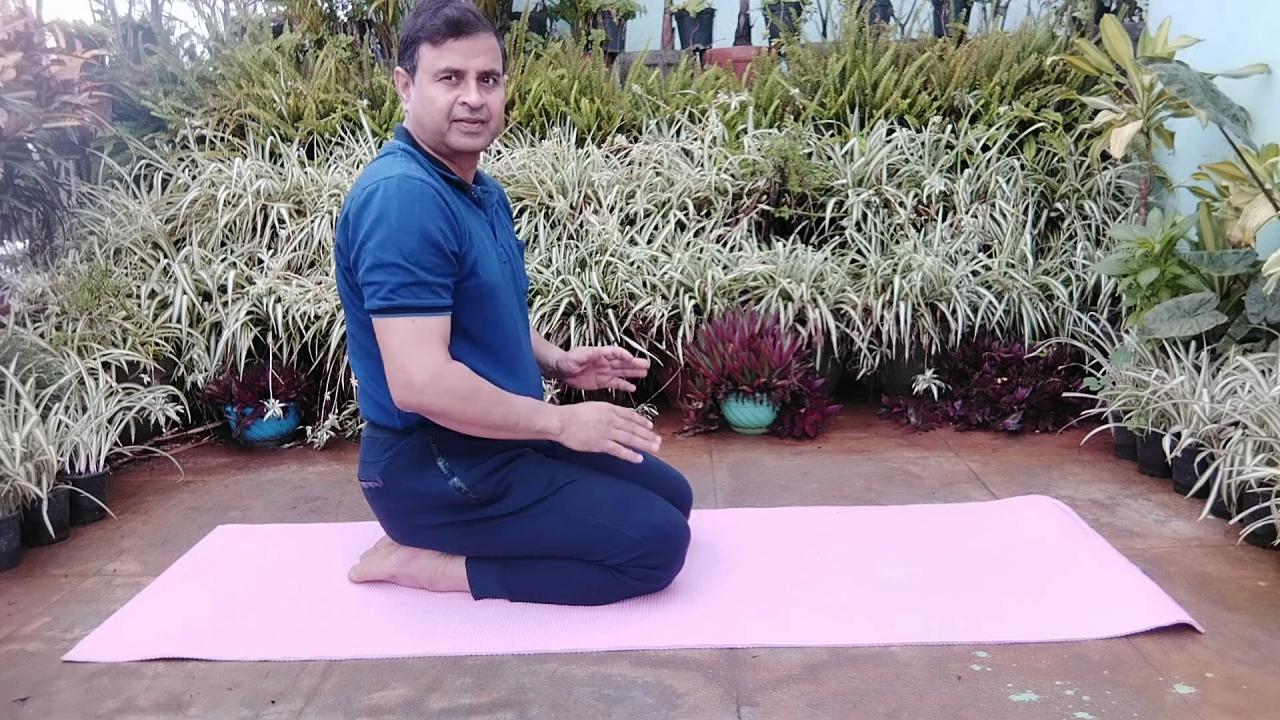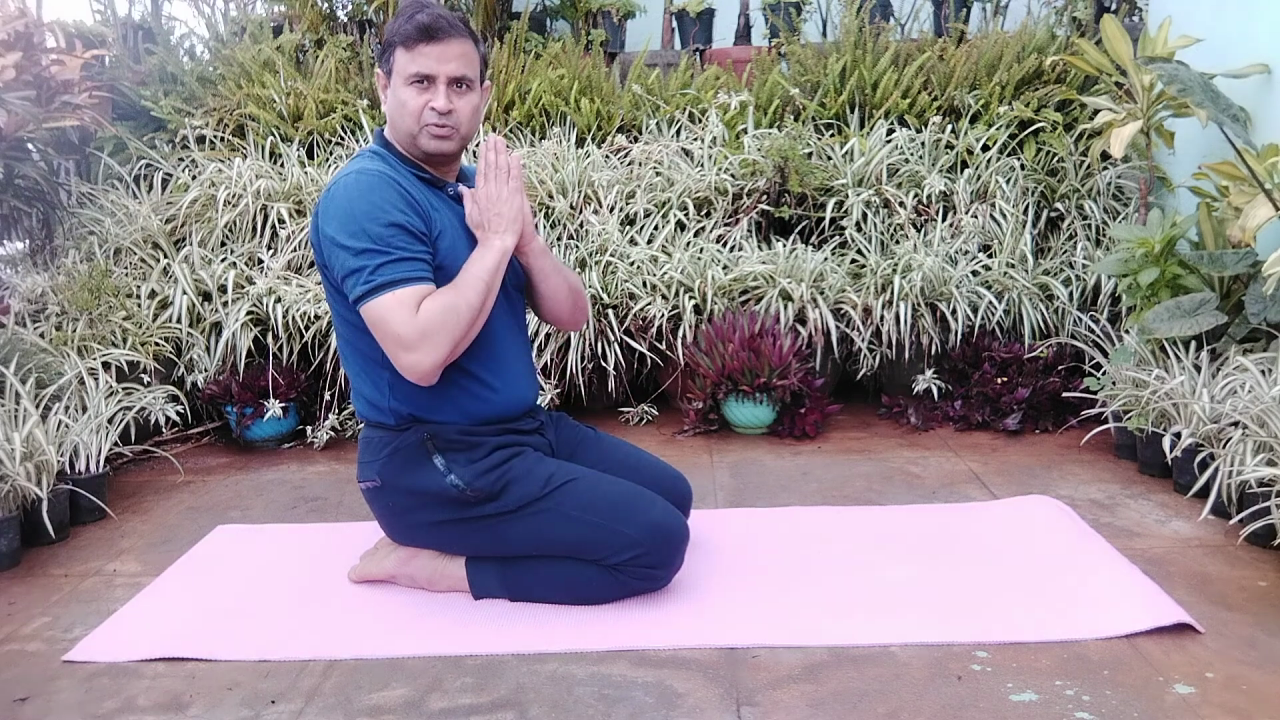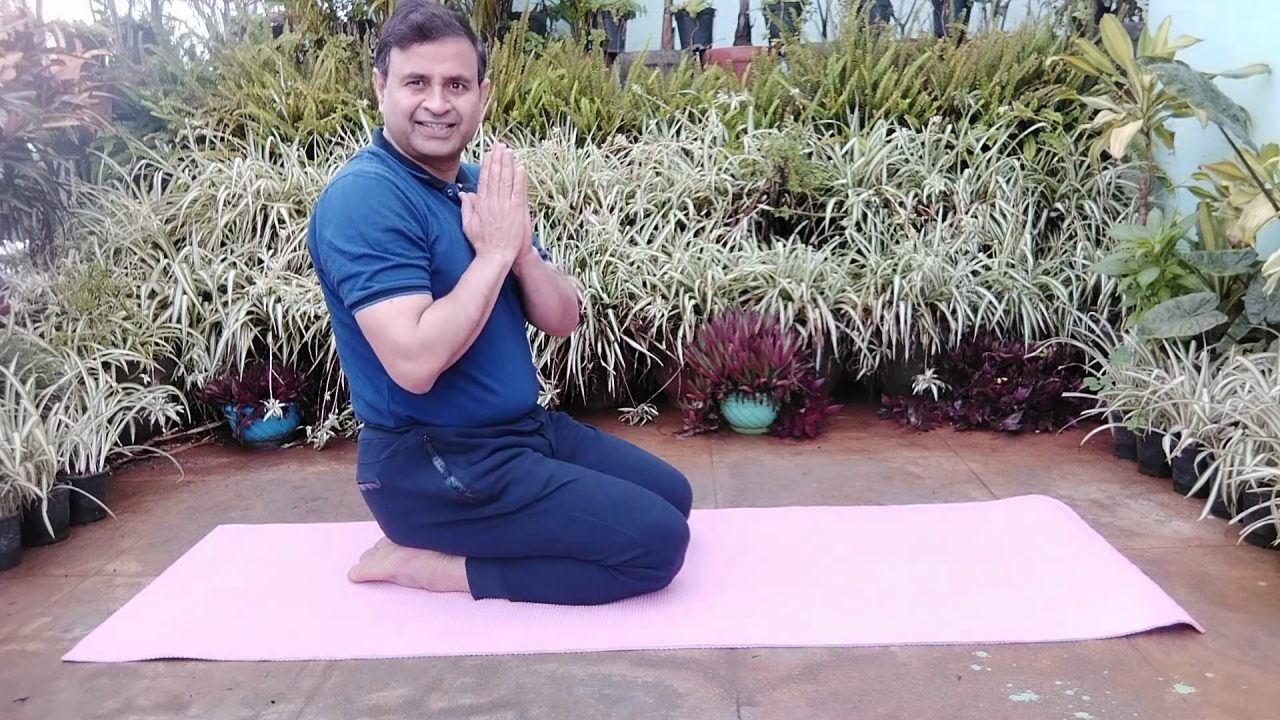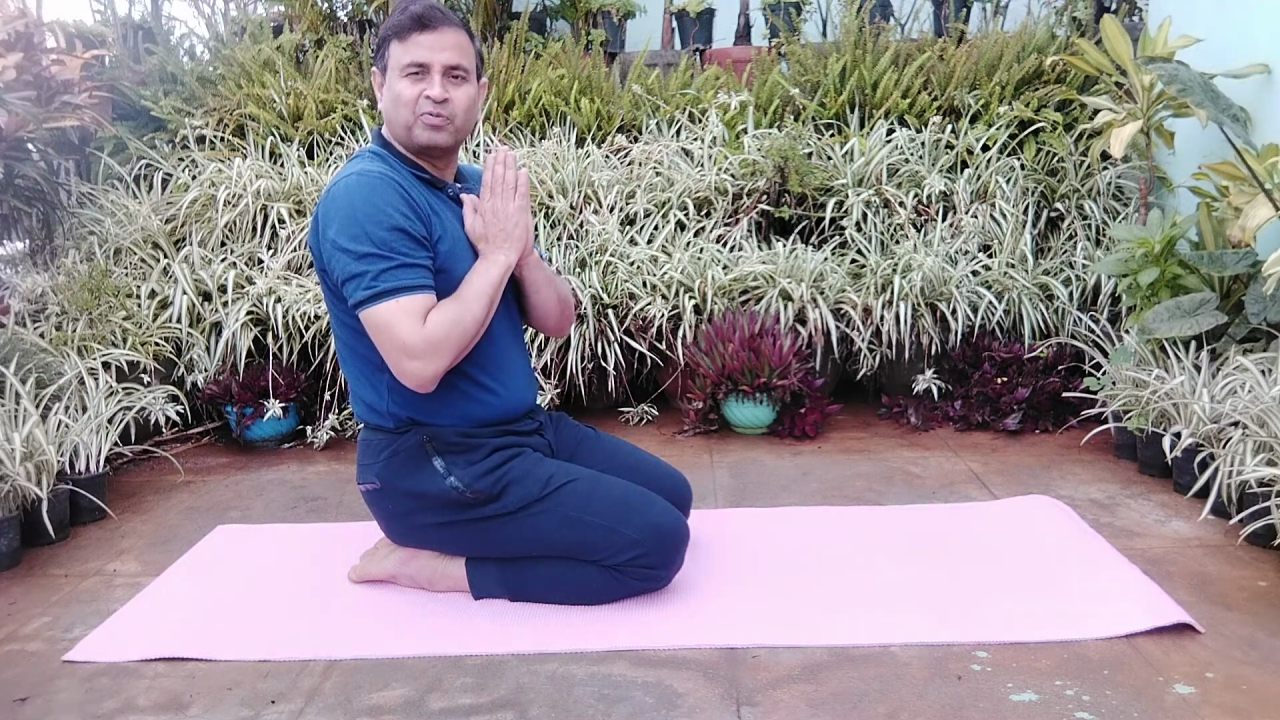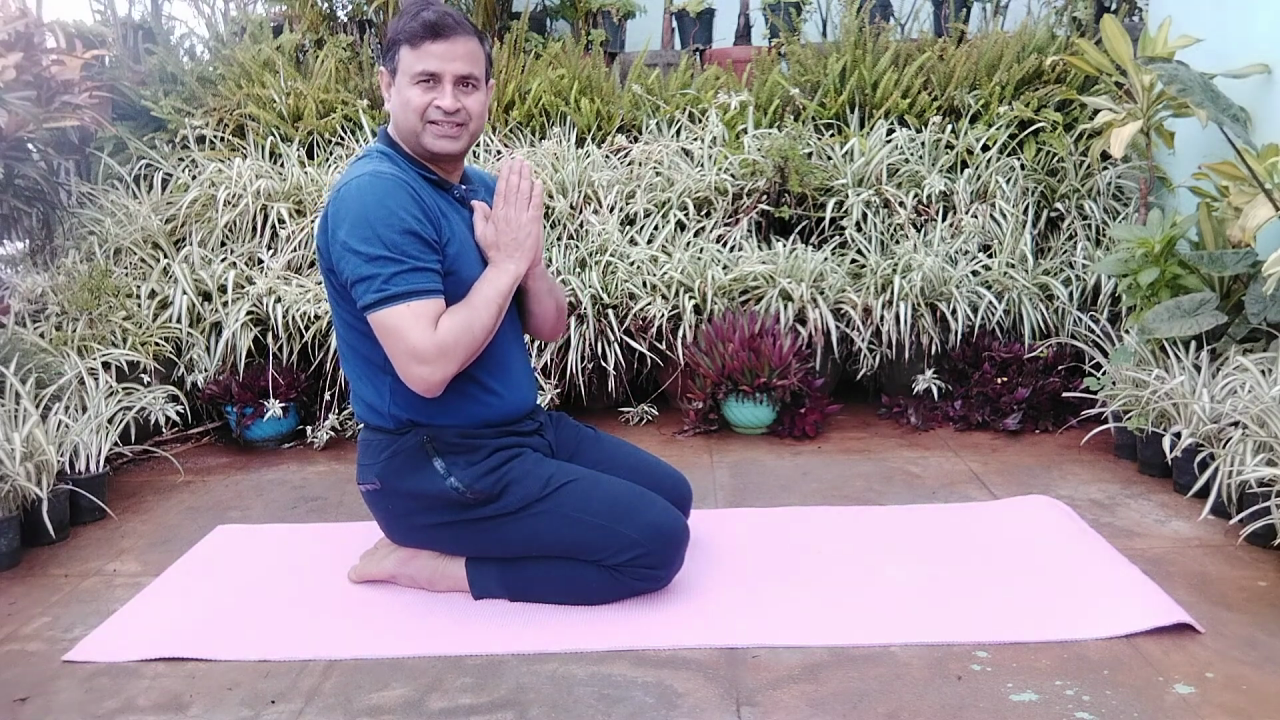
dt=0.7s
person 1, frame 1
left shoulder: (483, 192)
right shoulder: (400, 197)
right elbow: (419, 383)
left wrist: (563, 364)
right wrist: (562, 424)
left hip: (503, 437)
right hip: (435, 466)
left knee: (669, 497)
right knee: (656, 544)
left ankle: (436, 546)
right ankle: (432, 562)
person 1, frame 2
left shoulder: (480, 188)
right shoulder: (365, 195)
left elbow: (571, 315)
right elbow: (421, 354)
left wrist: (524, 236)
right wrist: (494, 240)
right hip: (431, 463)
left knee: (670, 495)
right knee: (656, 541)
left ankle: (442, 544)
right ankle: (424, 561)
person 1, frame 3
left shoulder: (481, 188)
right shoulder: (364, 198)
left elbow: (563, 319)
right elbow: (414, 362)
left wrist: (521, 249)
right wrist: (495, 251)
right hip: (432, 463)
left knee: (671, 495)
right knee: (656, 542)
left ankle: (440, 546)
right ankle: (425, 561)
person 1, frame 4
left shoulder: (479, 188)
right shoulder: (366, 196)
left elbow: (558, 321)
right elbow: (419, 362)
left wrist: (522, 249)
right wrist: (498, 251)
right hip: (432, 465)
left knee: (671, 495)
right knee: (657, 540)
left ankle: (442, 544)
right ankle: (427, 560)
person 1, frame 5
left shoulder: (486, 190)
right shoulder: (375, 196)
left elbow: (549, 325)
right elbow: (427, 365)
left wrist: (527, 255)
right wrist: (507, 262)
right hip: (434, 464)
left knee: (671, 494)
right knee: (657, 541)
left ankle: (442, 544)
right ankle: (427, 561)
